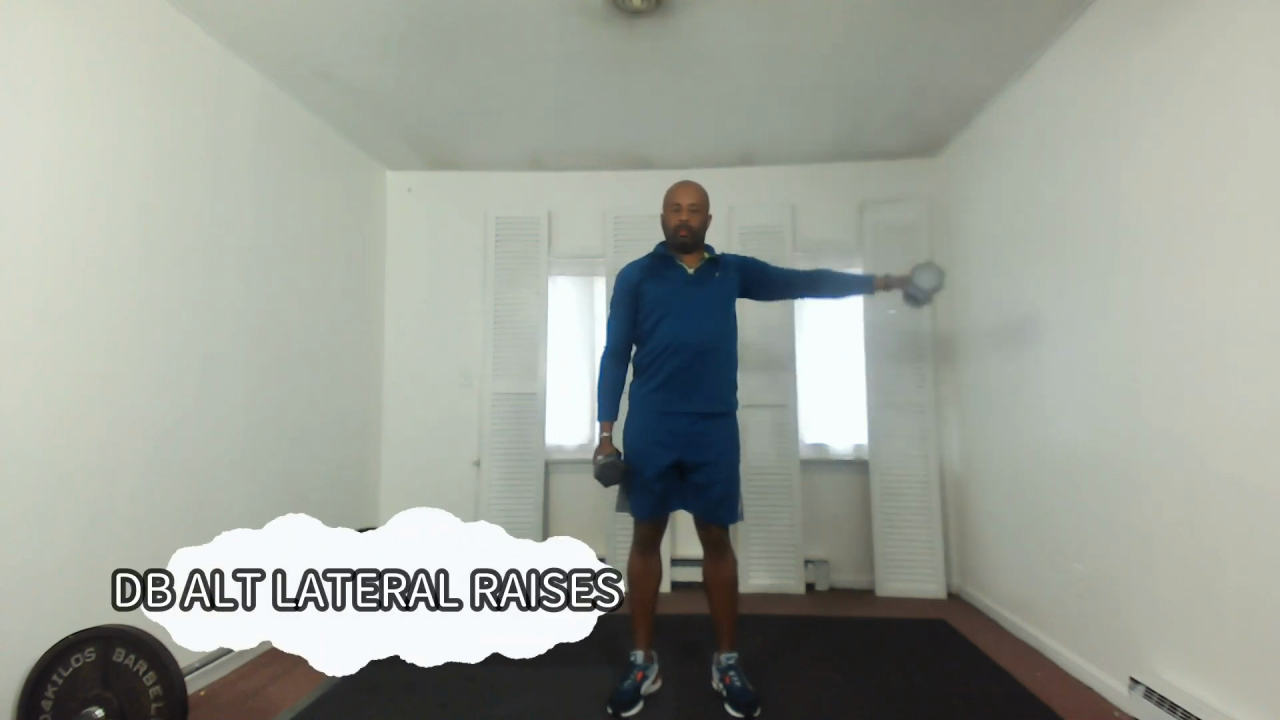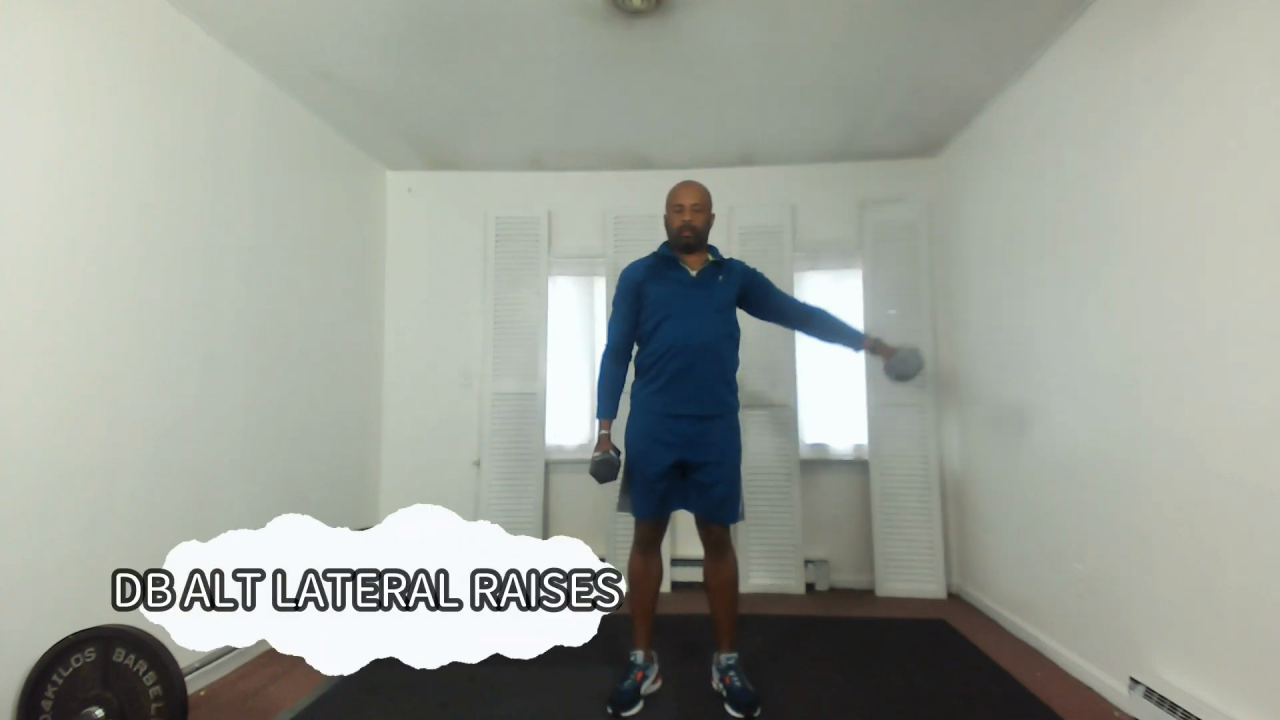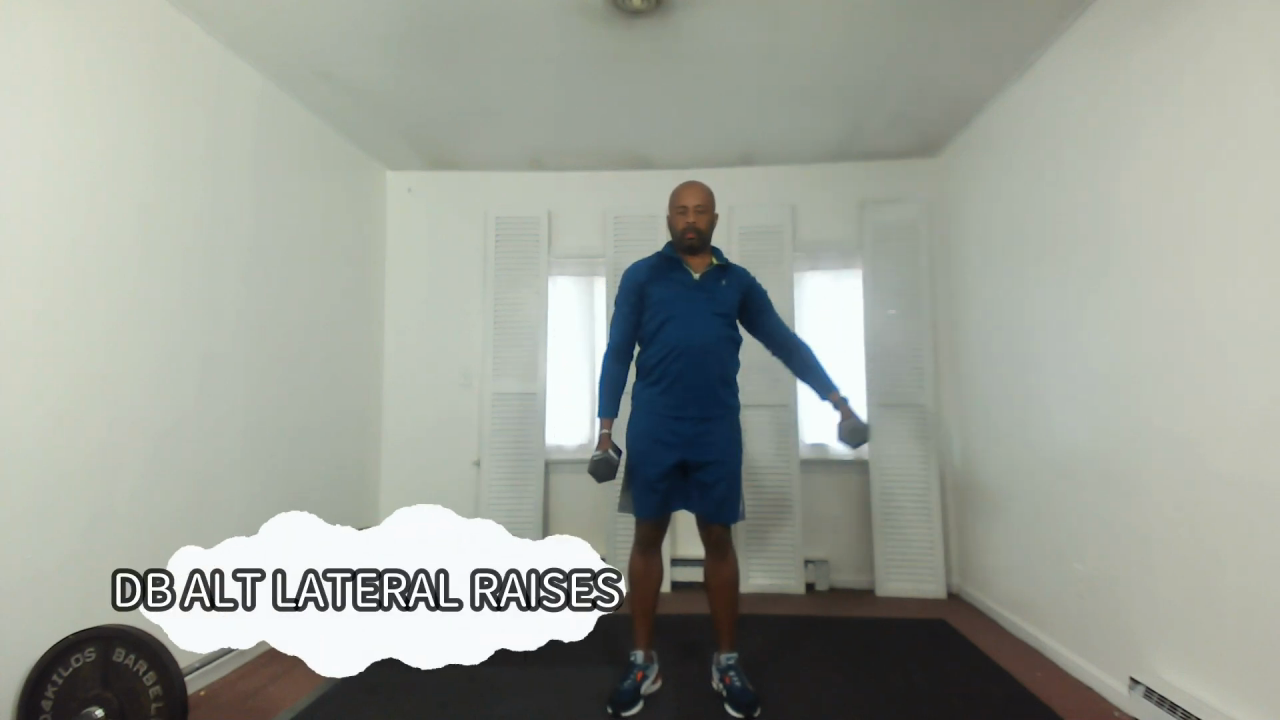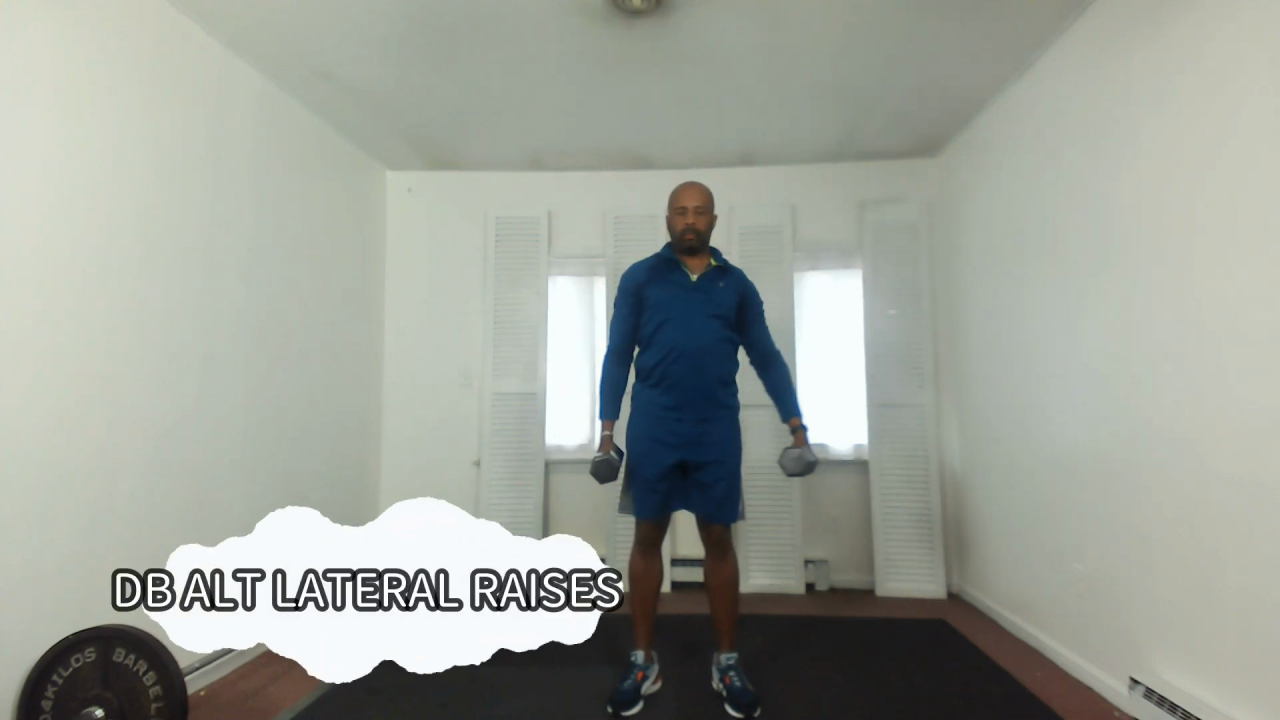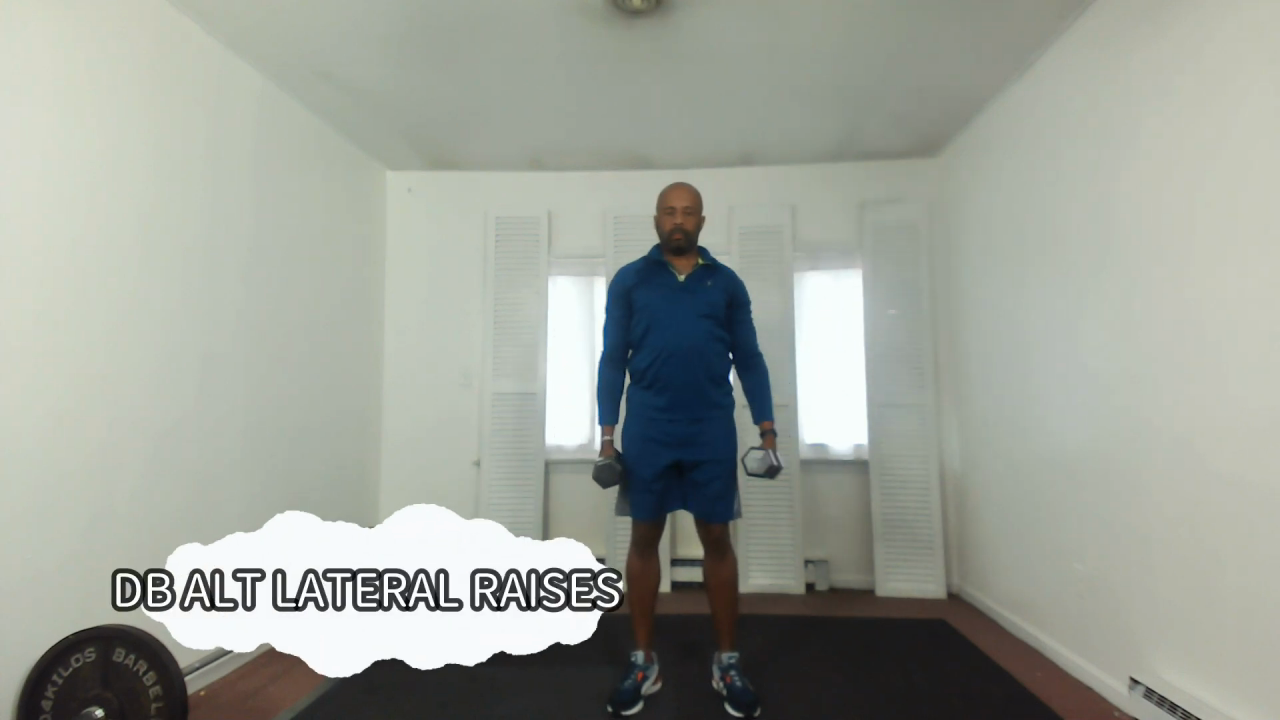
dt=0.2s
person 1, frame 1
left shoulder: (733, 271)
right shoulder: (636, 276)
left elbow: (804, 282)
right elbow: (616, 354)
left wrist: (878, 283)
right wrist: (606, 429)
left hip: (715, 428)
right hip: (650, 428)
left knee: (717, 540)
right knee: (646, 538)
left ankle: (727, 663)
right ankle: (642, 662)
person 1, frame 2
left shoulder: (736, 275)
right shoulder: (638, 276)
left elbow: (797, 313)
right elbow: (616, 352)
left wrist: (863, 342)
right wrist: (605, 426)
left hip: (716, 429)
right hip: (651, 427)
left knee: (717, 540)
right knee: (646, 538)
left ankle: (727, 663)
right ankle: (641, 661)
person 1, frame 3
left shoulder: (738, 281)
right shoulder: (641, 276)
left elbow: (783, 342)
right elbow: (618, 352)
left wrist: (833, 396)
right wrist: (606, 424)
left hip: (717, 431)
right hip: (654, 428)
left knee: (718, 540)
right knee: (648, 537)
left ankle: (726, 663)
right ankle: (641, 661)
person 1, frame 4
left shoulder: (736, 283)
right shoulder: (640, 278)
left elbow: (765, 356)
right elbow: (618, 354)
left wrist: (794, 421)
right wrist: (607, 426)
left hip: (717, 431)
right hip: (653, 429)
left knee: (718, 541)
right knee: (648, 538)
left ankle: (726, 663)
right ankle: (643, 661)
person 1, frame 5
left shoulder: (727, 282)
right shoulder: (629, 280)
left elbow: (749, 358)
right elbow: (613, 358)
left wrist: (766, 426)
right wrist: (608, 431)
left hip: (712, 431)
right hip: (647, 430)
left knee: (716, 539)
right knee: (644, 538)
left ankle: (727, 662)
right ankle: (643, 661)
